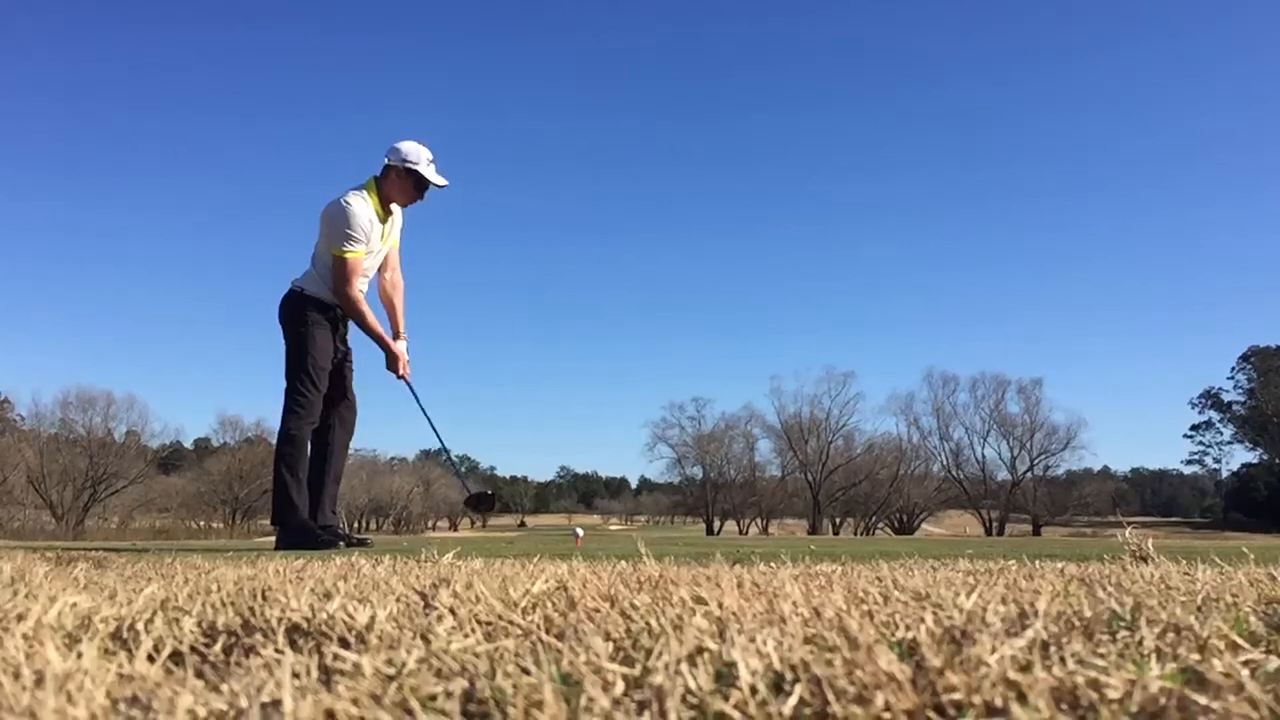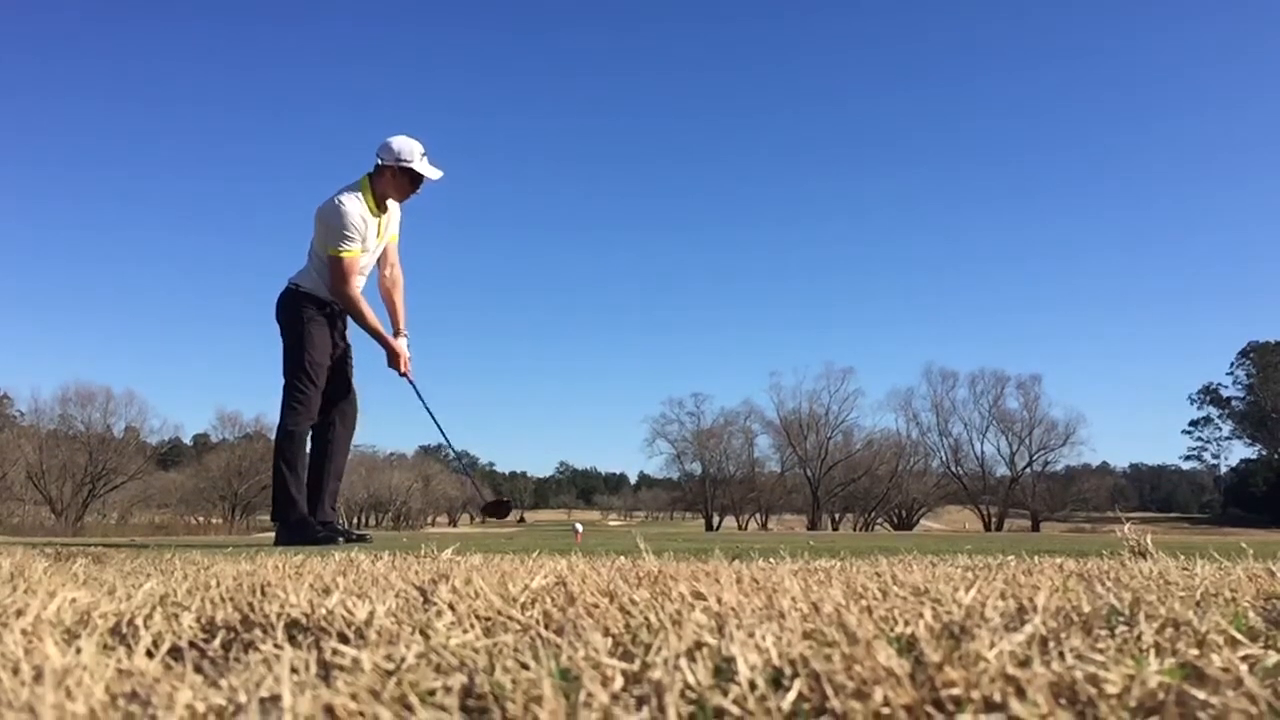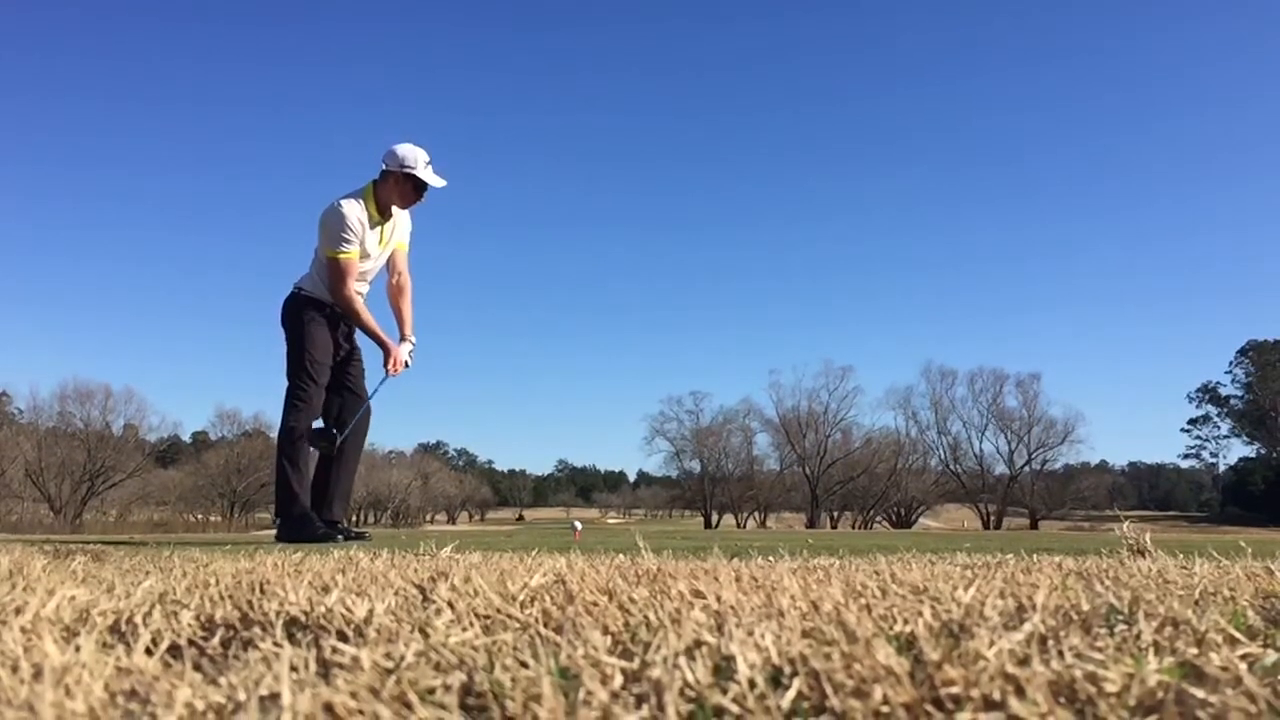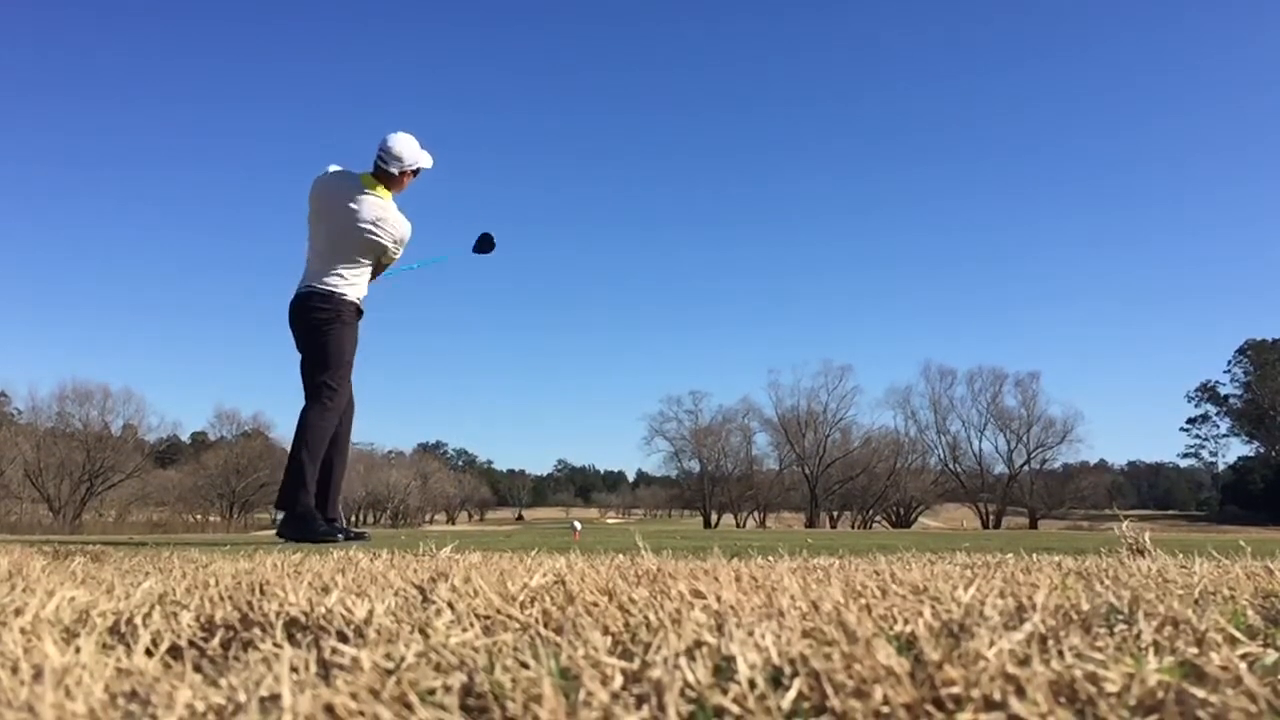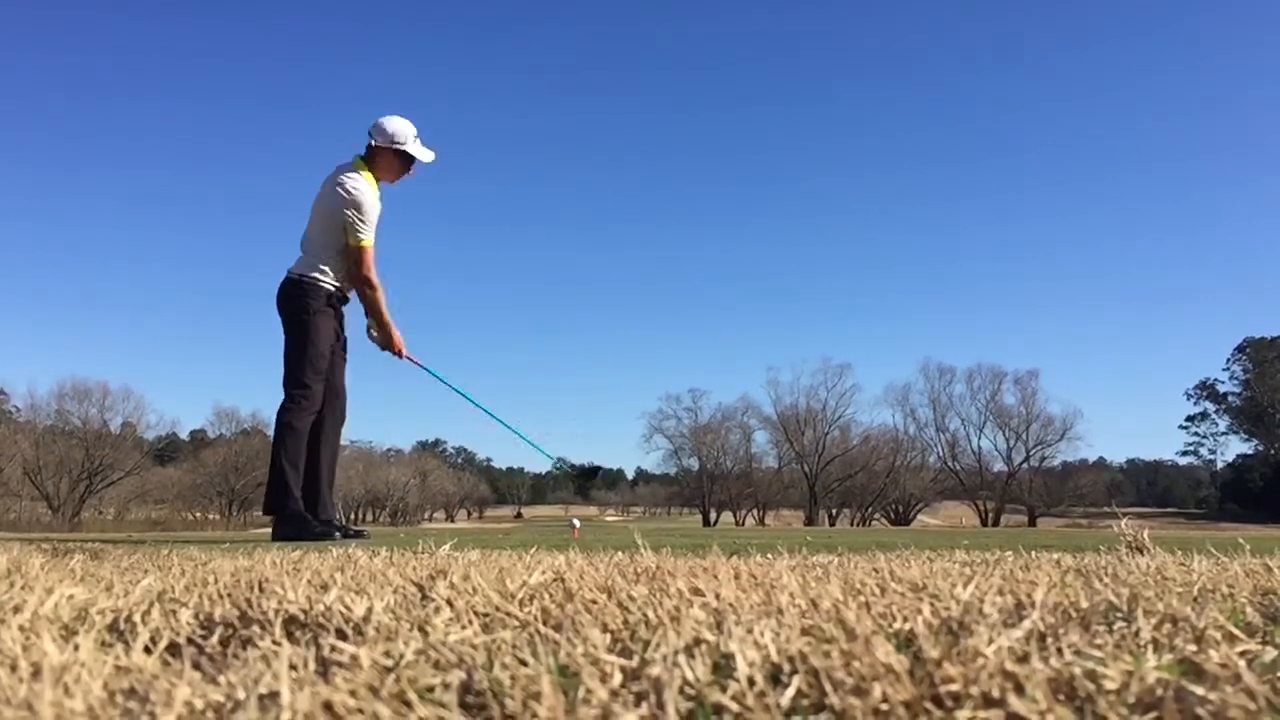
dt=1s
person 1, frame 1
left shoulder: (393, 214)
right shoulder: (354, 210)
left elbow: (390, 276)
right elbow: (347, 290)
left wrist: (400, 337)
right wrist: (387, 346)
left hip: (334, 317)
right hip: (310, 310)
left knee: (340, 416)
right knee: (304, 411)
left ankle: (322, 521)
right ankle: (292, 524)
person 1, frame 2
left shoulder: (391, 211)
right shoulder: (347, 209)
left elbow: (390, 271)
right elbow: (346, 288)
left wrist: (401, 334)
right wrist: (388, 343)
left hip: (333, 314)
right hip: (306, 307)
left knee: (340, 413)
right knee: (303, 407)
left ankle: (321, 517)
right ankle: (291, 520)
person 1, frame 3
left shoulder: (400, 218)
right shoulder: (347, 213)
left elbow: (399, 278)
right elbow: (343, 291)
left wrist: (406, 338)
right wrist: (386, 344)
left hip: (342, 320)
right hip: (311, 311)
left knee: (354, 413)
right knee: (305, 404)
left ankle: (327, 516)
right ankle: (294, 517)
person 1, frame 4
left shoulder: (329, 179)
right shoulder: (397, 226)
left hip: (307, 302)
right hip: (336, 311)
left knee: (338, 409)
right knee: (327, 403)
left ankle: (324, 515)
right ankle: (298, 512)
person 1, frame 5
left shoulder: (350, 178)
right shoulder: (363, 194)
right elbow: (364, 274)
left wrist: (373, 320)
right wrist: (387, 327)
left hip: (322, 301)
right hip: (311, 298)
left knee: (330, 407)
right knee: (303, 399)
left ankle: (319, 512)
right ankle: (287, 512)
